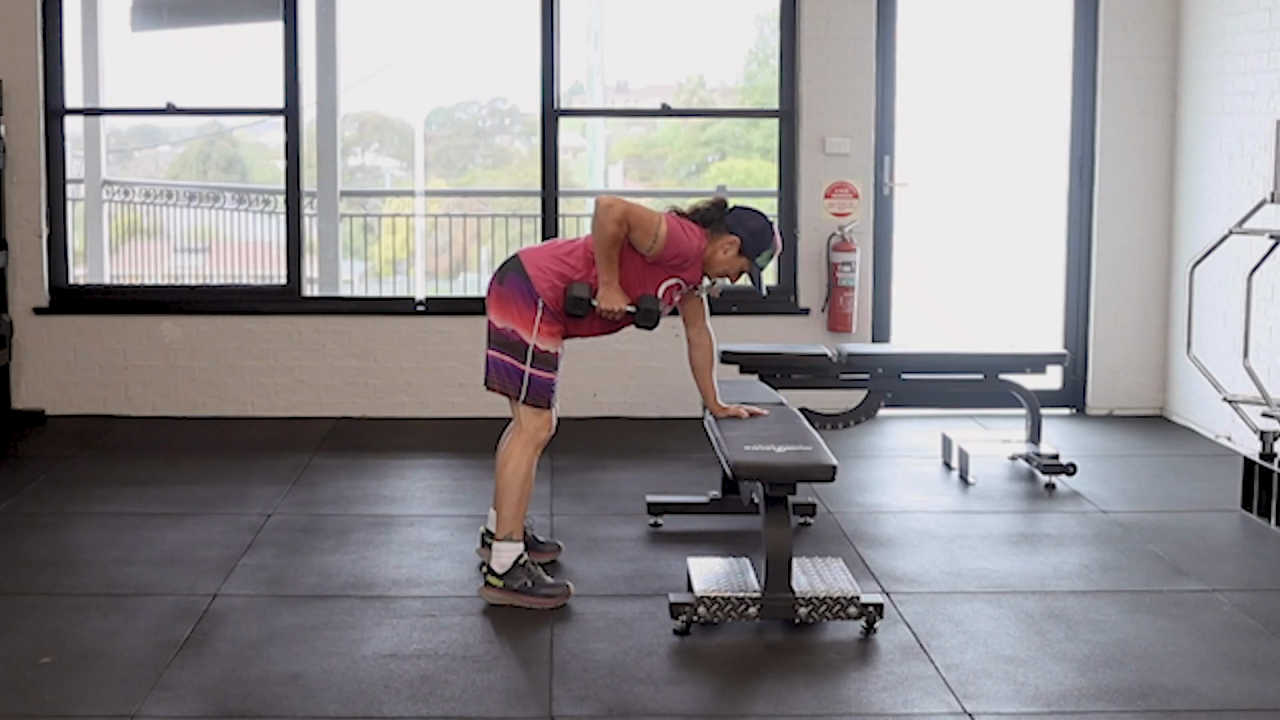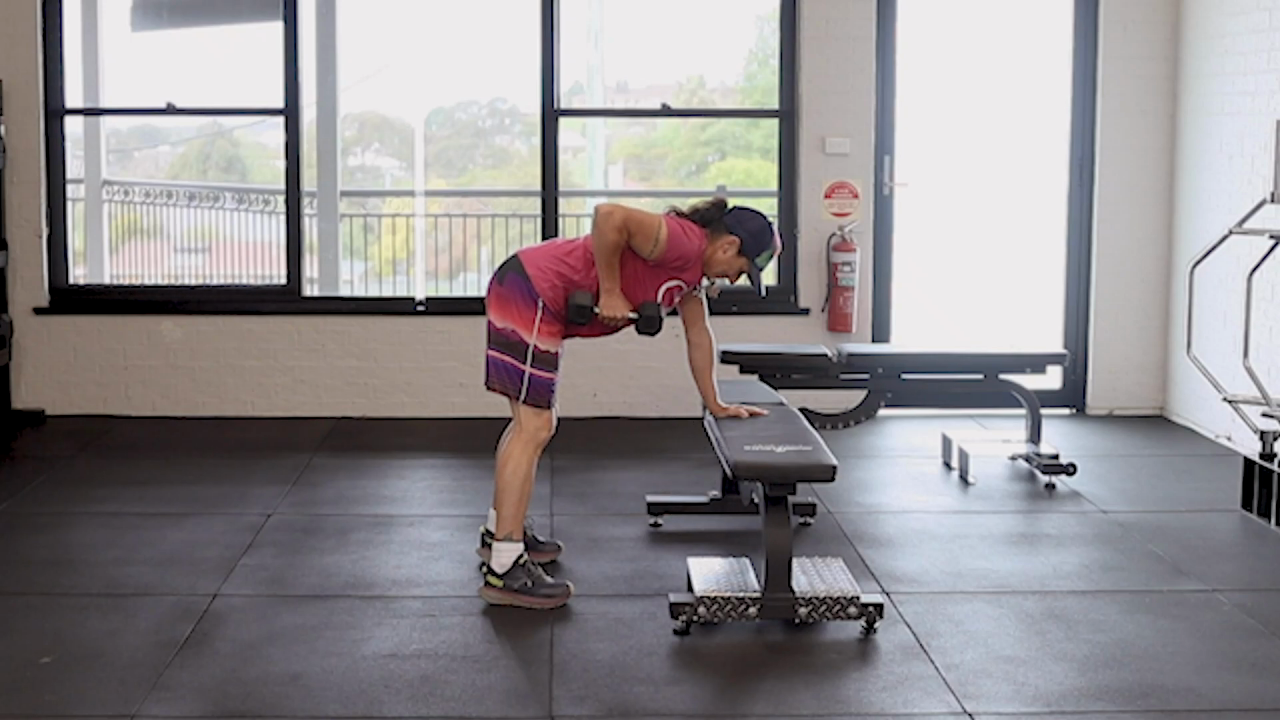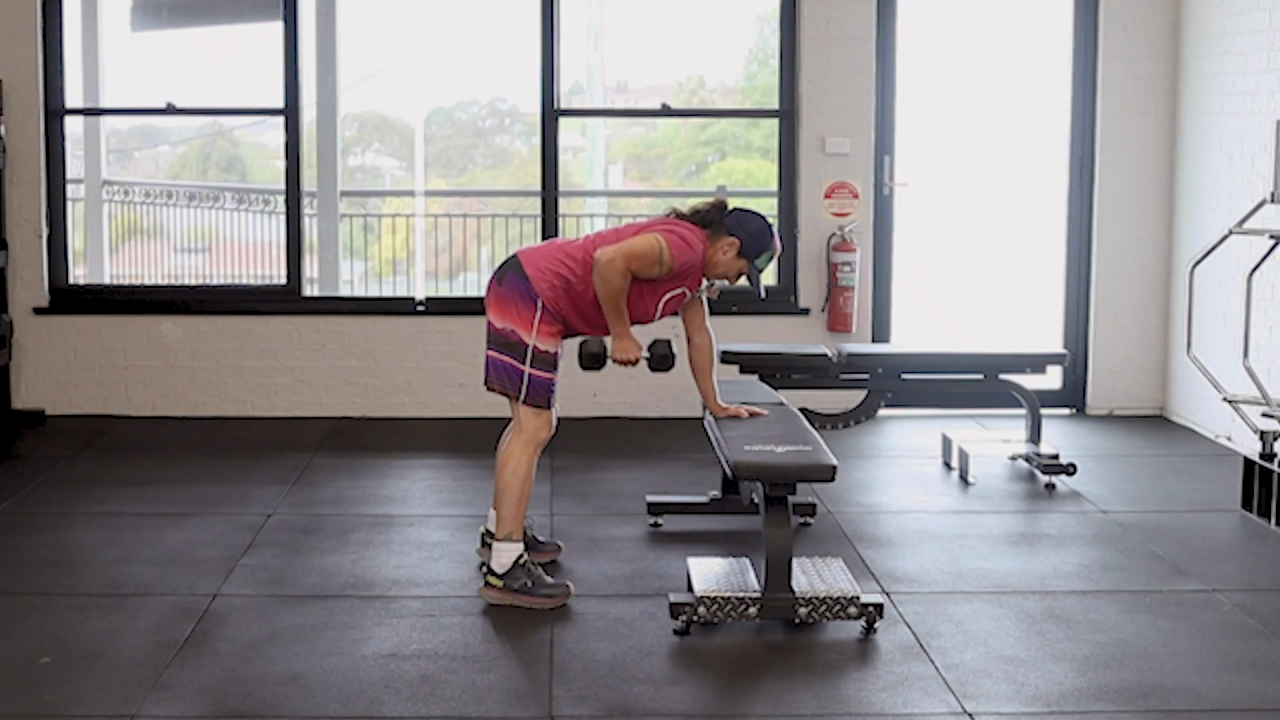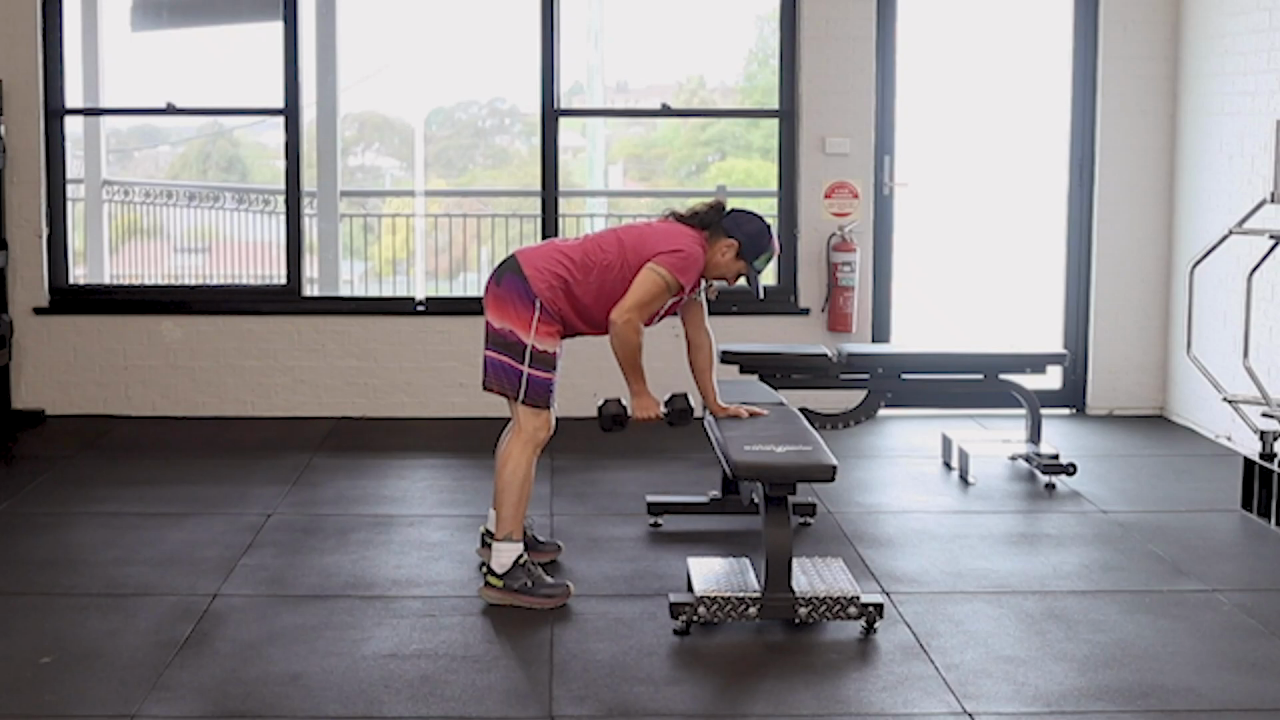
dt=0.3s
person 1, frame 1
left shoulder: (693, 263)
right shoulder: (682, 243)
left elbow: (698, 332)
right elbow: (609, 208)
left wrist: (715, 404)
right wrist: (608, 285)
left hip: (531, 294)
right hip: (529, 293)
left knee: (530, 421)
right knee: (535, 429)
left ankle: (500, 530)
right ankle: (505, 569)
person 1, frame 2
left shoulder: (693, 264)
right shoulder: (682, 243)
left elbow: (697, 333)
right elbow: (609, 215)
left wrist: (714, 403)
right wrist: (610, 292)
left hip: (528, 295)
right hip: (528, 293)
left knee: (531, 421)
right knee: (535, 428)
left ankle: (500, 530)
right ankle: (504, 569)
person 1, frame 3
left shoulder: (693, 259)
right shoulder: (685, 248)
left elbow: (698, 334)
right elbow: (607, 261)
left wrist: (715, 404)
right wrist: (622, 336)
left hip: (527, 292)
right hip: (529, 294)
left knee: (531, 421)
right knee: (534, 430)
left ankle: (500, 530)
right ankle: (504, 569)
person 1, frame 4
left shoulder: (691, 255)
right shoulder: (685, 256)
left elbow: (698, 334)
right elbow: (622, 320)
left wrist: (715, 404)
right wrist: (640, 393)
left hip: (524, 291)
right hip: (528, 295)
left knee: (530, 422)
right knee: (533, 429)
left ankle: (500, 531)
right ankle: (505, 570)
